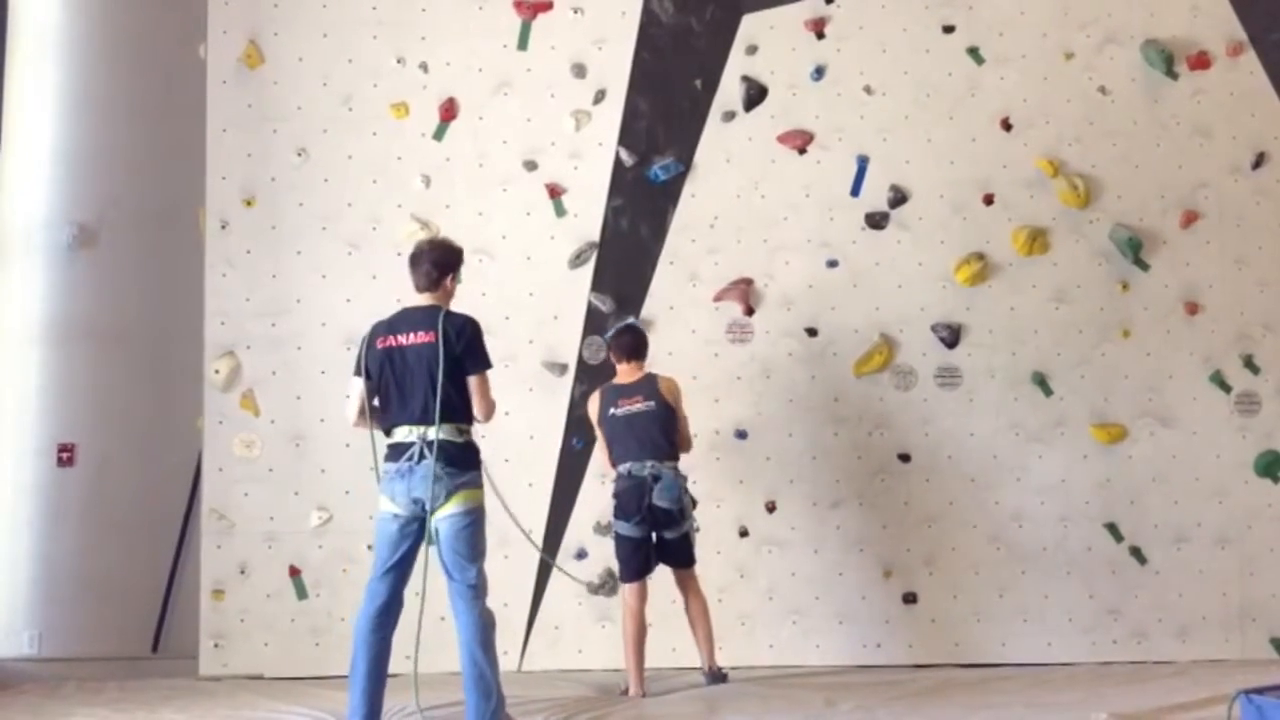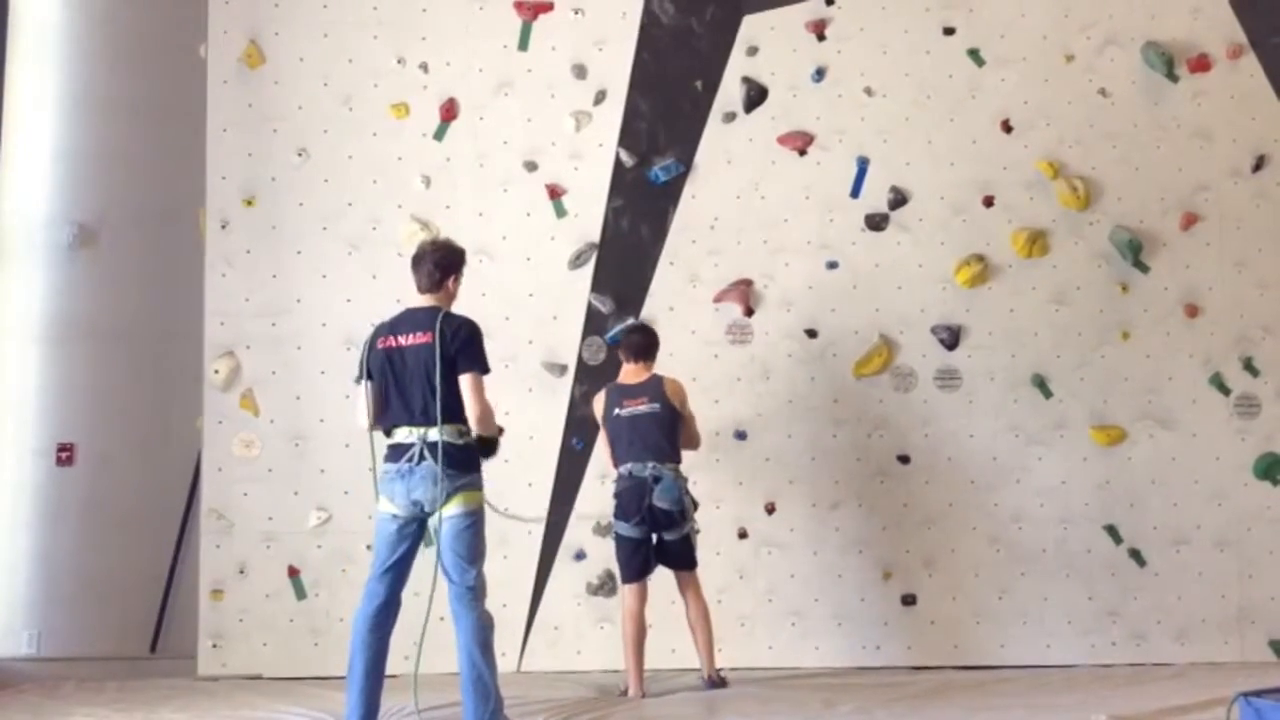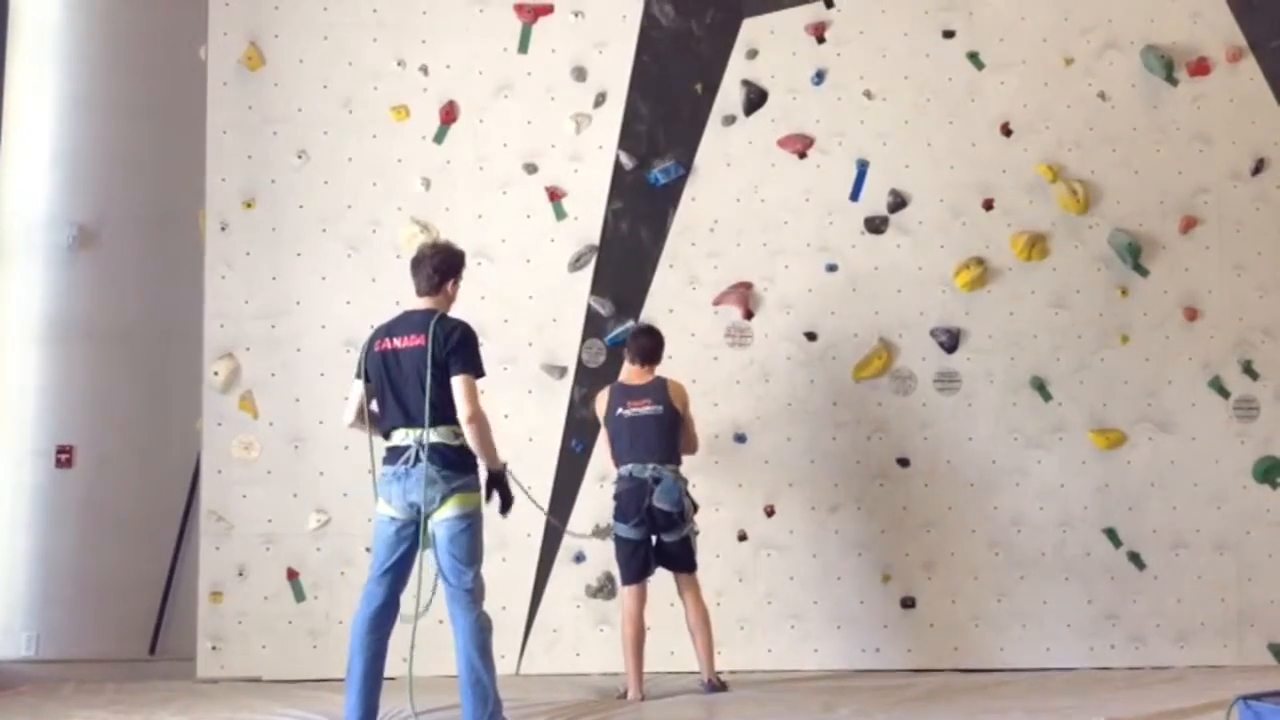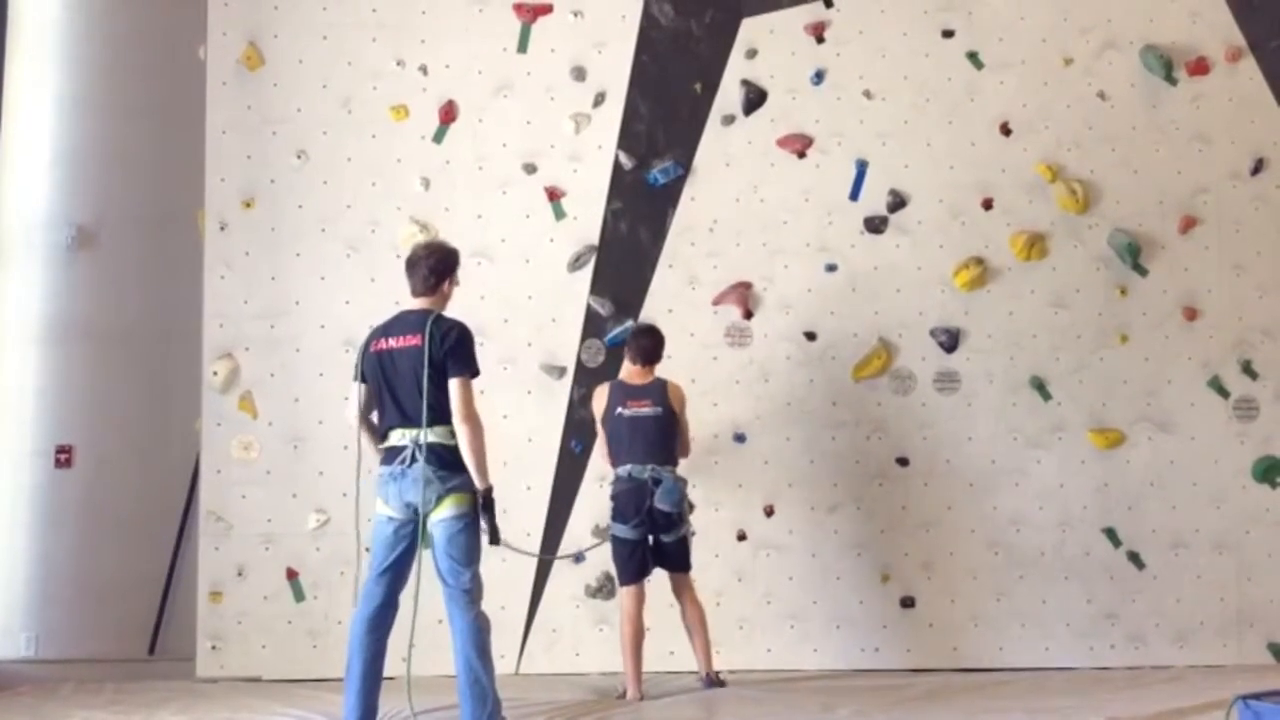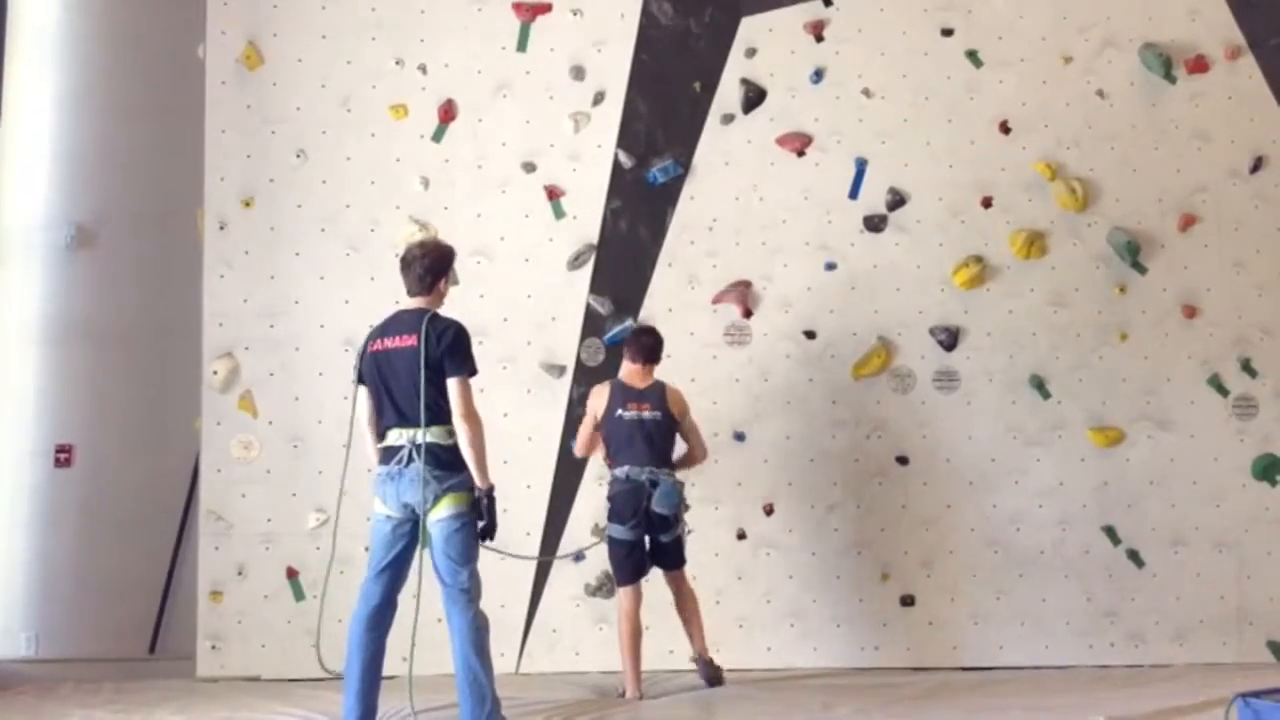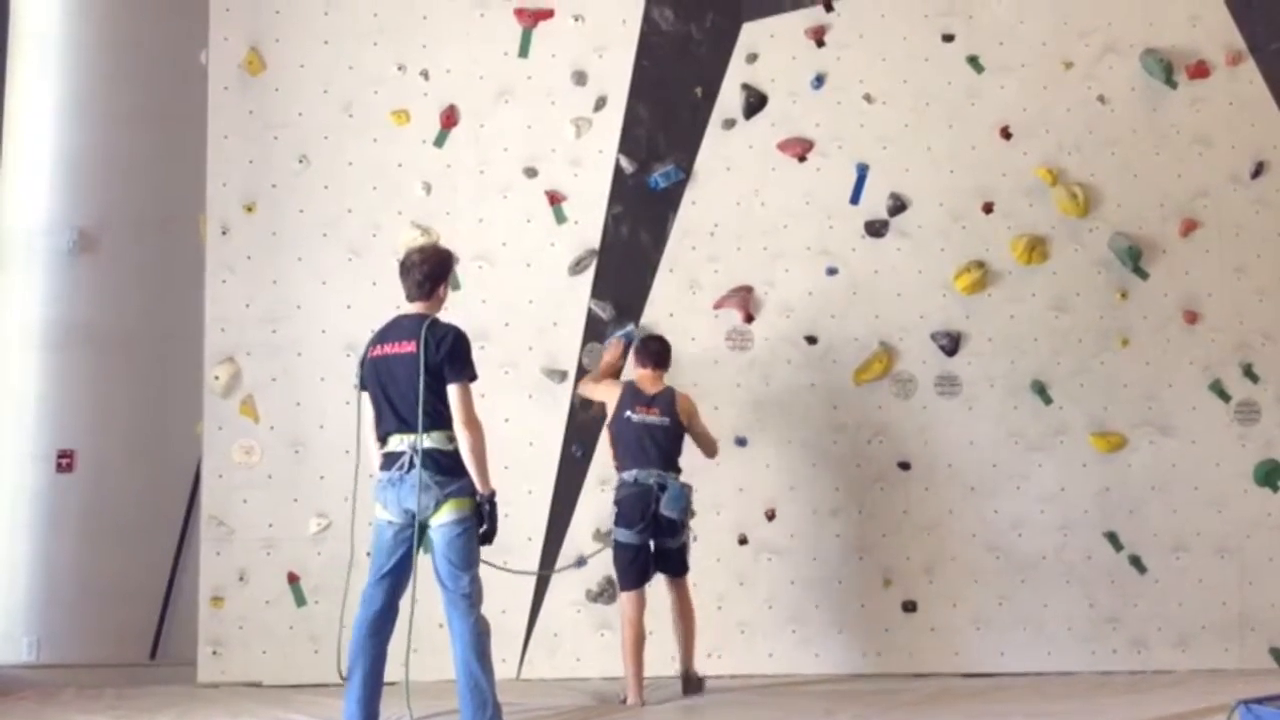
dt=0.3s
person 1, frame 1
left shoulder: (379, 334)
right shoulder: (460, 328)
left elbow: (356, 415)
right elbow: (483, 410)
left hip: (397, 471)
right hip: (451, 470)
left knee: (381, 593)
right knee: (467, 594)
person 1, frame 2
left shoulder: (382, 335)
right shoulder: (460, 329)
left elbow: (369, 418)
right elbow: (477, 412)
right wrist: (490, 434)
left hip: (397, 471)
right hip: (450, 472)
left knee: (379, 594)
right knee: (466, 596)
person 1, frame 3
left shoulder: (380, 338)
right shoulder: (454, 333)
left elbow: (354, 416)
right elbow: (468, 414)
right wrist: (495, 467)
left hip: (395, 474)
right hip: (447, 474)
left knee: (377, 596)
right knee: (464, 599)
person 1, frame 4
left shoulder: (378, 338)
right shoulder: (451, 332)
left elbow: (359, 417)
right elbow: (464, 417)
right wrist: (483, 487)
left hip: (393, 475)
right hip: (444, 475)
left knee: (377, 596)
right knee: (462, 598)
person 1, frame 5
left shoulder: (375, 338)
right shoulder: (447, 332)
left elbow: (368, 421)
right elbow: (463, 416)
right wrist: (484, 486)
left hip: (391, 475)
right hip: (442, 475)
left knee: (375, 595)
right knee: (460, 597)
person 1, frame 6
left shoulder: (377, 343)
right shoulder: (447, 338)
left elbow: (371, 427)
right elbow: (465, 423)
right wrist: (486, 491)
left hip: (392, 481)
right hip: (442, 479)
left knee: (377, 600)
right knee: (462, 602)
person 2, frame 1
left shoulder: (598, 400)
right shoulder: (665, 386)
left elbow: (610, 458)
right elbow: (685, 444)
left hip: (629, 494)
right hip: (669, 490)
left knee: (633, 595)
right knee: (688, 581)
left ankle: (635, 685)
right ankle: (711, 667)
person 2, frame 2
left shoulder: (603, 398)
right shoulder: (671, 388)
left elbow: (612, 458)
right elbow: (693, 442)
left hip: (630, 495)
right hip: (670, 492)
left knee: (633, 596)
right knee: (689, 584)
left ankle: (635, 686)
right ankle: (710, 672)
person 2, frame 3
left shoulder: (605, 397)
right shoulder: (674, 391)
left elbow: (613, 455)
right elbow: (691, 446)
left hip: (630, 496)
right hip: (670, 494)
left knee: (632, 597)
right knee: (689, 586)
left ankle: (634, 688)
right ankle: (709, 676)
person 2, frame 4
left shoulder: (603, 394)
right shoulder: (672, 393)
left elbow: (607, 454)
right elbow: (683, 449)
left hip: (627, 495)
right hip: (667, 493)
left knee: (630, 596)
right knee: (683, 586)
left ankle: (633, 688)
right ankle: (707, 671)
person 2, frame 5
left shoulder: (602, 393)
right shoulder: (671, 396)
left elbow: (582, 450)
right elbow: (698, 452)
left hip: (624, 496)
right hip: (664, 495)
left knee: (628, 596)
right knee: (678, 579)
left ankle: (632, 688)
right ankle: (703, 658)
person 2, frame 6
left shoulder: (617, 392)
right shoulder: (681, 401)
left elbow: (584, 385)
right elbow: (710, 449)
left wrist: (608, 362)
left hip: (632, 500)
right hip: (671, 502)
left knee: (632, 603)
right knee: (679, 587)
left ankle: (634, 697)
right ankle: (688, 674)
